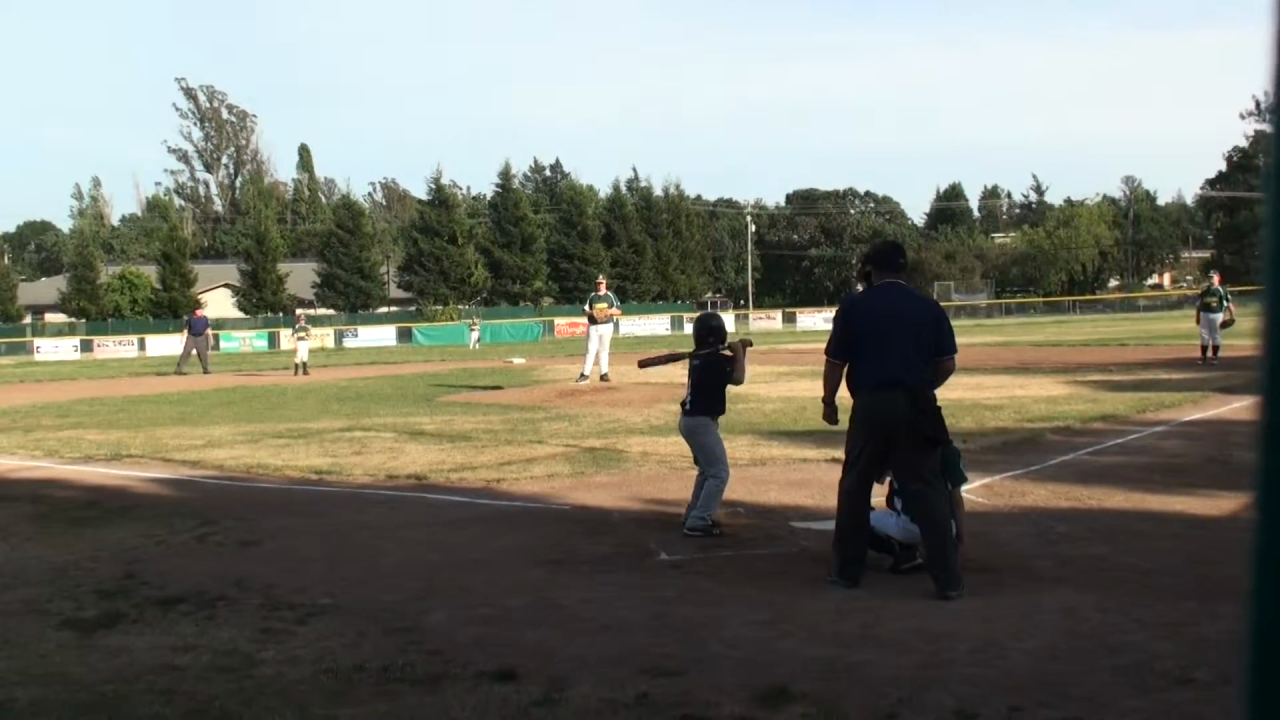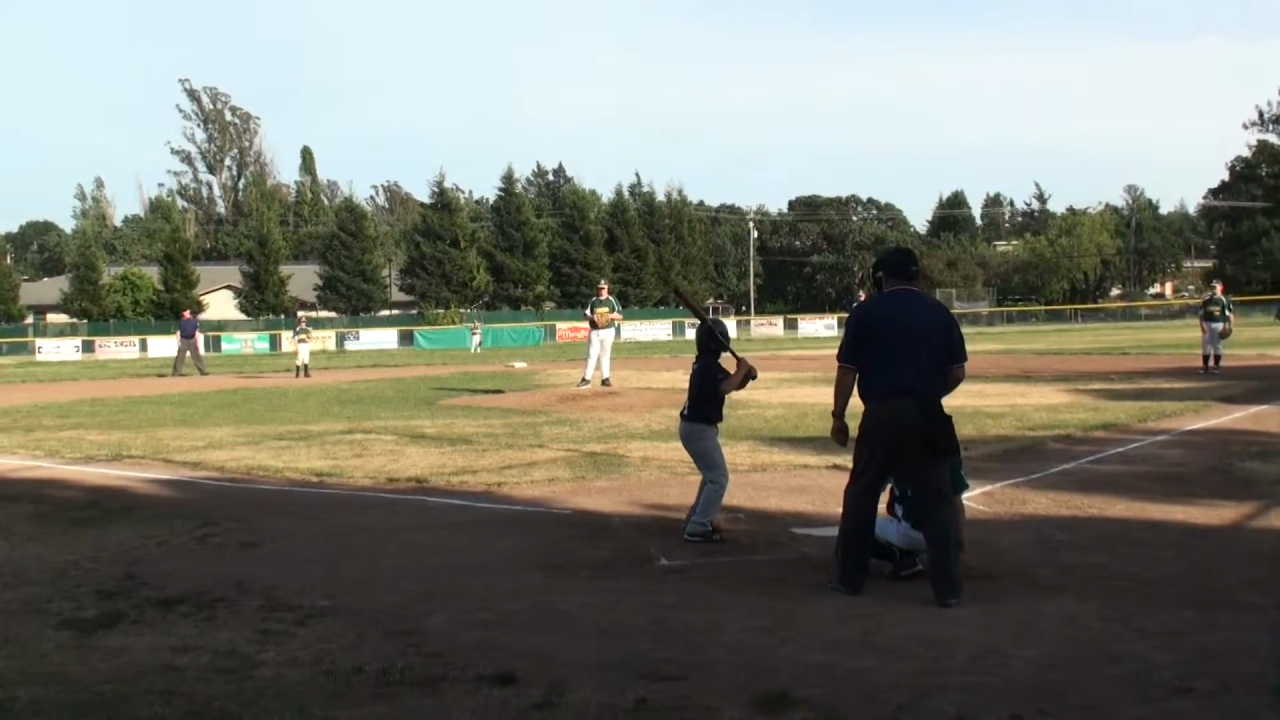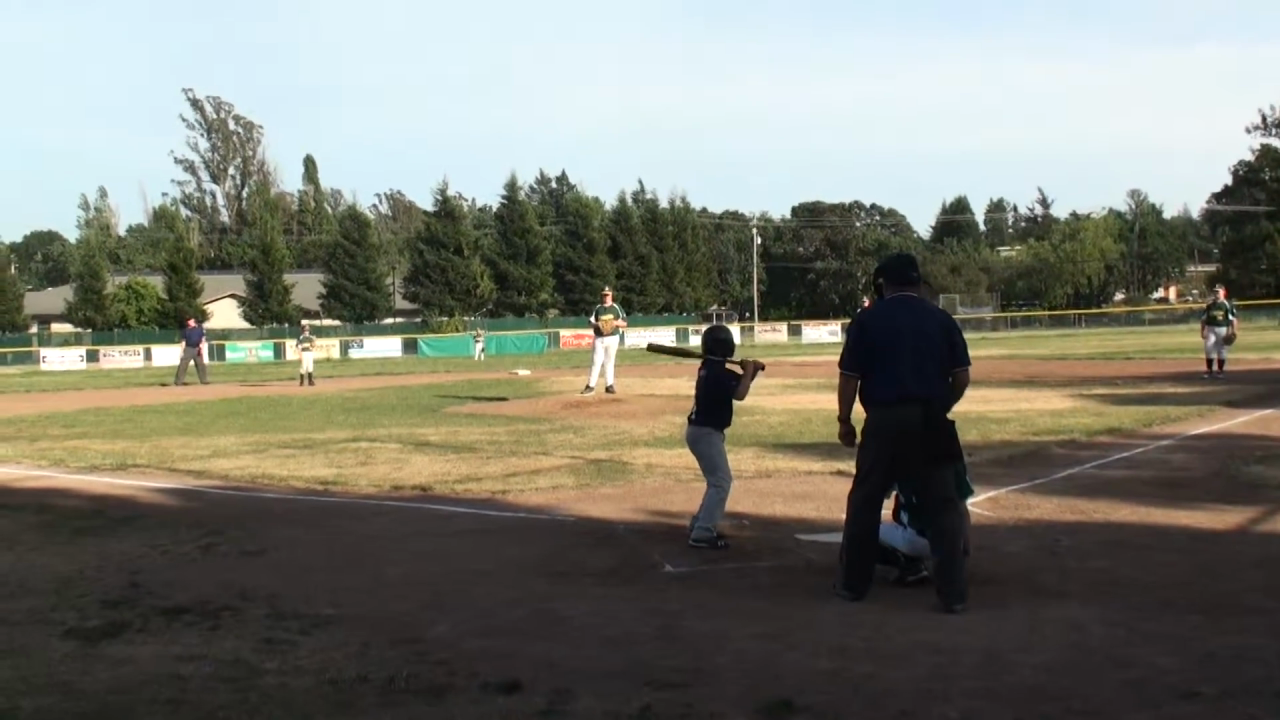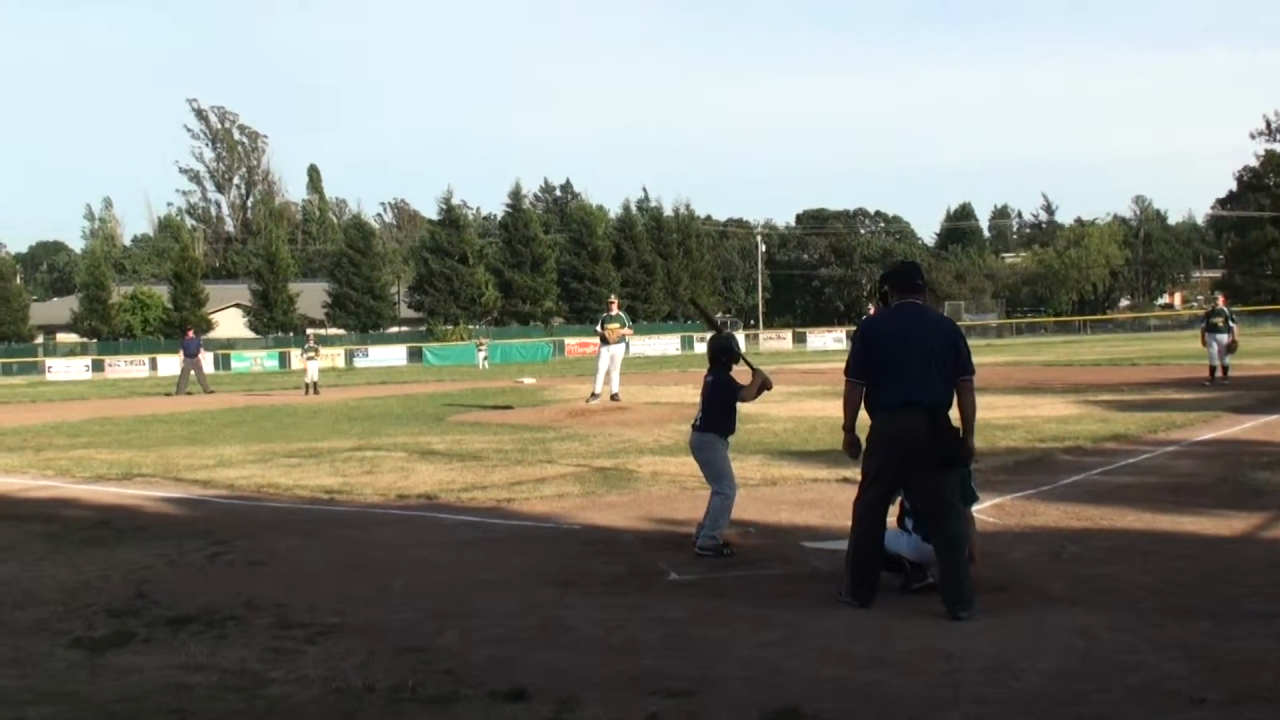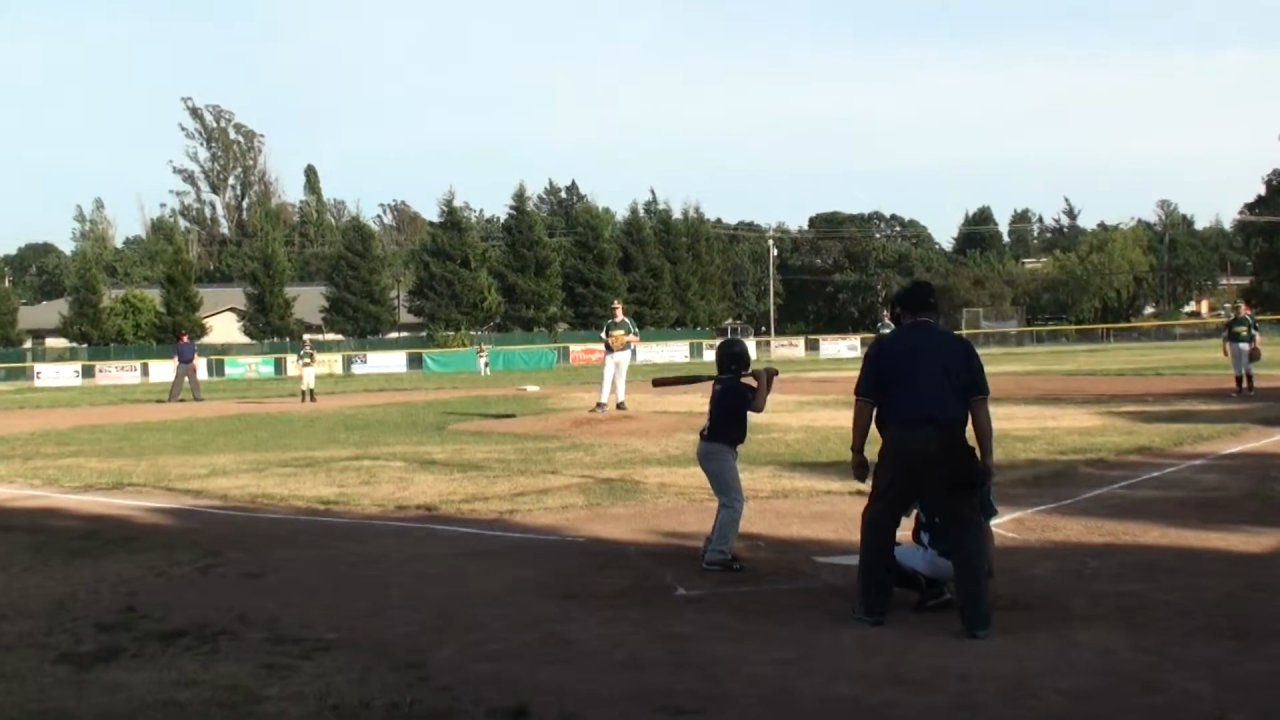
dt=0.4s
person 1, frame 1
left shoulder: (854, 306)
right shoulder: (928, 307)
left elbow: (835, 362)
right elbow: (947, 364)
left wrist: (828, 402)
left hip: (870, 407)
right hip: (915, 408)
left knee: (855, 489)
right knee: (929, 492)
left ankle: (847, 571)
right ankle: (947, 579)
person 1, frame 2
left shoulder: (866, 312)
right shoulder: (939, 313)
left elbow: (847, 369)
right elbow: (957, 372)
left wrist: (838, 416)
left hip: (880, 415)
right hip: (926, 416)
left knee: (861, 495)
right knee: (936, 500)
left ankle: (848, 577)
right ankle: (948, 587)
person 1, frame 3
left shoulder: (867, 320)
right shoulder: (941, 319)
left elbow: (849, 377)
right elbow: (961, 377)
left wrist: (844, 420)
left hip: (882, 422)
right hip: (928, 421)
left knee: (865, 502)
right knee: (941, 506)
left ankle: (853, 584)
right ankle: (953, 593)
person 1, frame 4
left shoulder: (873, 327)
right shoulder: (946, 327)
left elbow: (855, 385)
right elbow: (965, 386)
left wrist: (849, 430)
right wrist: (967, 435)
left hip: (887, 429)
right hip: (933, 429)
left knee: (870, 509)
right knee: (946, 513)
left ankle: (859, 591)
right ankle: (959, 600)
person 1, frame 5
left shoulder: (884, 346)
right shoulder: (960, 346)
left elbow: (865, 404)
right elbow: (979, 405)
left wrist: (857, 452)
right wrist: (987, 458)
left hip: (899, 446)
right hip: (948, 446)
left knee: (878, 525)
right knee: (966, 531)
left ankle: (872, 607)
right ankle: (977, 618)
person 2, frame 1
left shoulder: (701, 356)
right shoulder: (712, 360)
left elbow: (731, 367)
right elbow: (738, 378)
left wrist: (738, 351)
right wrist: (738, 352)
left hip: (691, 420)
right hip: (701, 422)
left knee: (707, 470)
right knee: (719, 472)
left ankle: (694, 515)
right ankle: (697, 522)
person 2, frame 2
left shoulder: (706, 364)
right shoulder: (708, 366)
left elbow: (735, 385)
right elbow: (726, 388)
left wrist: (746, 373)
right wrist: (741, 369)
left hip: (695, 426)
right hip: (699, 428)
left knee: (711, 475)
right knee: (719, 478)
left ankle: (695, 520)
right ankle: (697, 528)
person 2, frame 3
left shoulder: (710, 369)
right shoulder: (716, 373)
left elbow: (738, 384)
right elbow: (740, 393)
left wrist: (752, 369)
right wrist: (749, 370)
left hip: (702, 431)
right hip: (706, 433)
left knee: (718, 480)
right knee: (720, 482)
left ankle: (700, 526)
right ankle: (702, 534)
person 2, frame 4
left shoulder: (716, 376)
right shoulder: (721, 379)
left elbow: (745, 394)
right elbow: (744, 396)
left wrist: (761, 385)
right wrist: (757, 378)
left hip: (707, 438)
right hip: (709, 440)
left knee: (721, 488)
right knee: (726, 490)
left ankle: (705, 534)
right ankle: (708, 542)
person 2, frame 5
left shoulder: (725, 384)
right shoulder: (732, 387)
left elbow: (757, 396)
right elbow: (758, 406)
left wrist: (766, 379)
right wrist: (762, 379)
left hip: (715, 448)
right hip: (718, 450)
left knee: (729, 500)
right knee: (733, 502)
left ankle: (713, 548)
right ankle: (716, 556)
